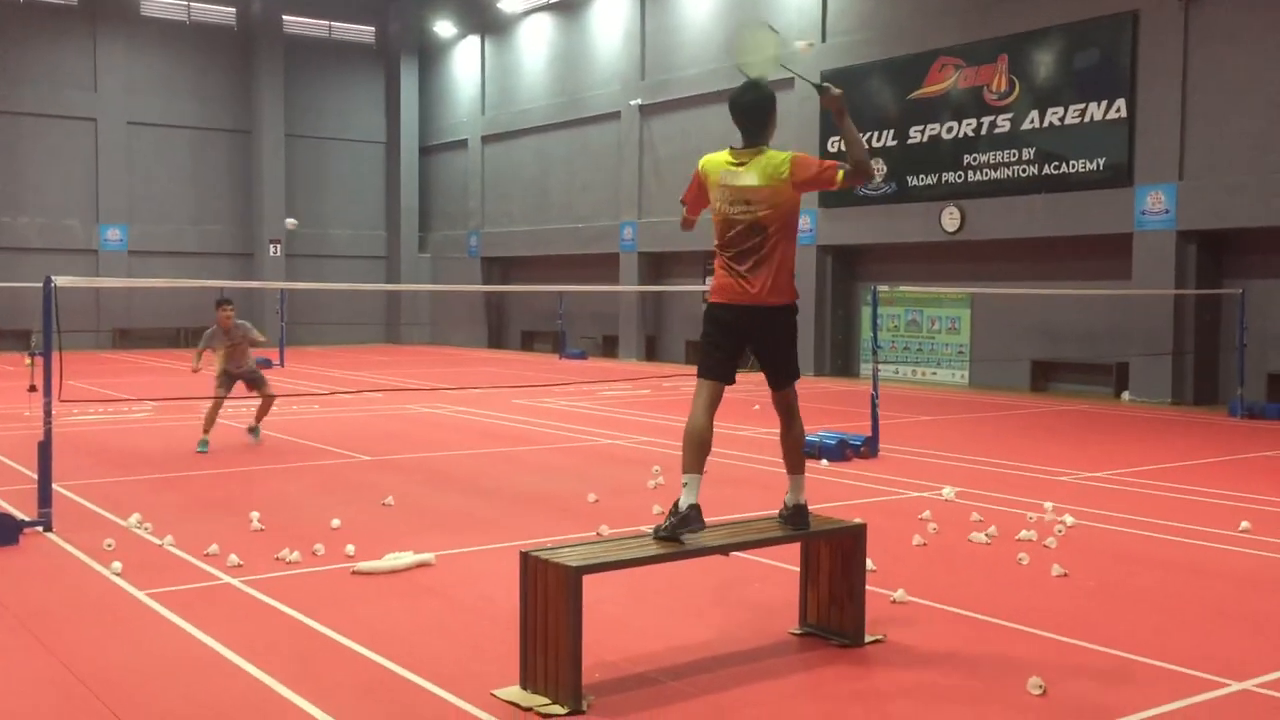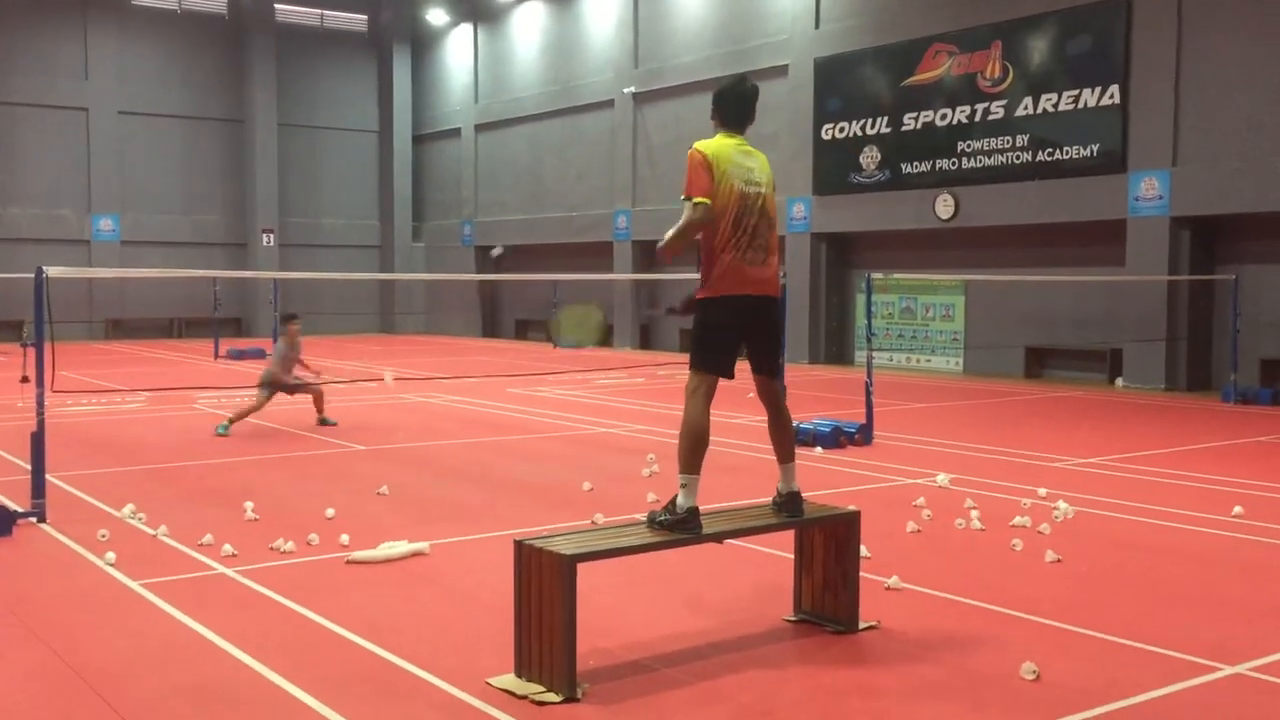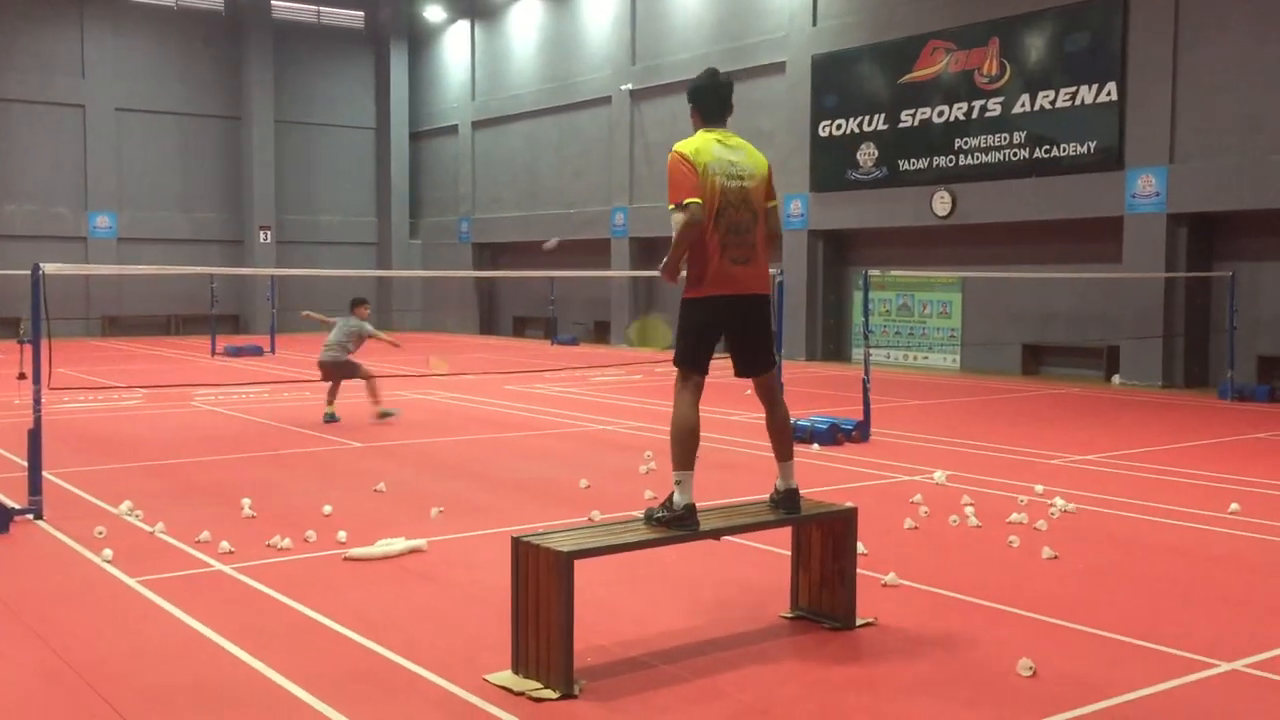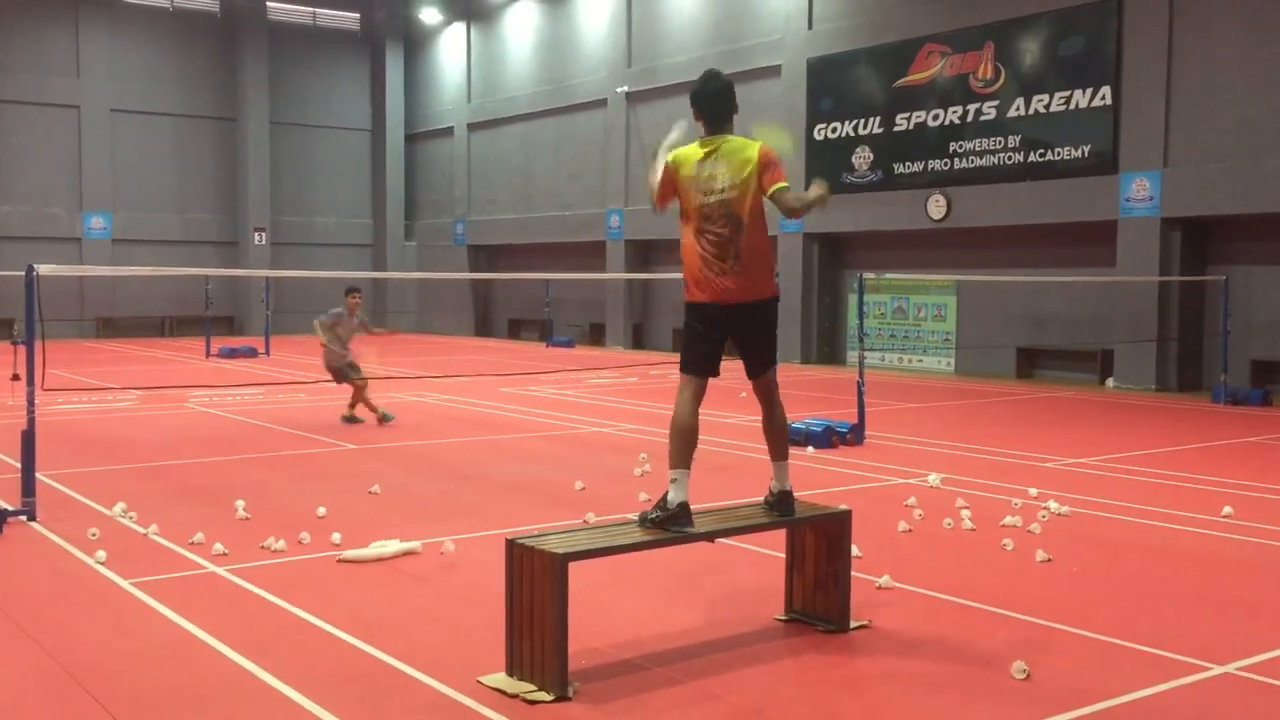
dt=0.4s
person 1, frame 1
left shoulder: (709, 167)
right shoulder: (790, 166)
left elbow: (686, 222)
right elbow: (861, 172)
right wrist: (841, 116)
left hip: (724, 303)
right hip: (774, 305)
left knee: (705, 399)
right knee: (786, 403)
left ankle: (688, 504)
right ankle: (796, 504)
person 1, frame 2
left shoulder: (705, 152)
right shoulder: (762, 163)
left elbow: (701, 216)
left wrist: (670, 243)
left hip: (724, 290)
right hip: (767, 292)
left knee: (700, 390)
right knee: (772, 392)
left ankle: (686, 503)
right ankle: (789, 492)
person 1, frame 3
left shoulder: (686, 152)
right shoulder: (756, 157)
left elbow: (690, 219)
right elbow: (774, 231)
left wrist: (672, 262)
left hip: (708, 290)
right hip: (755, 290)
left knee: (687, 388)
right knee: (769, 390)
left ankle: (682, 501)
right ankle: (787, 488)
person 1, frame 4
left shoulder: (680, 160)
right shoulder: (758, 154)
left elbow: (658, 198)
right elbow: (791, 207)
right wrist: (817, 194)
left hip: (705, 298)
right hip: (756, 295)
left knee: (689, 393)
right knee: (767, 391)
left ankle: (677, 500)
right ankle: (781, 491)
